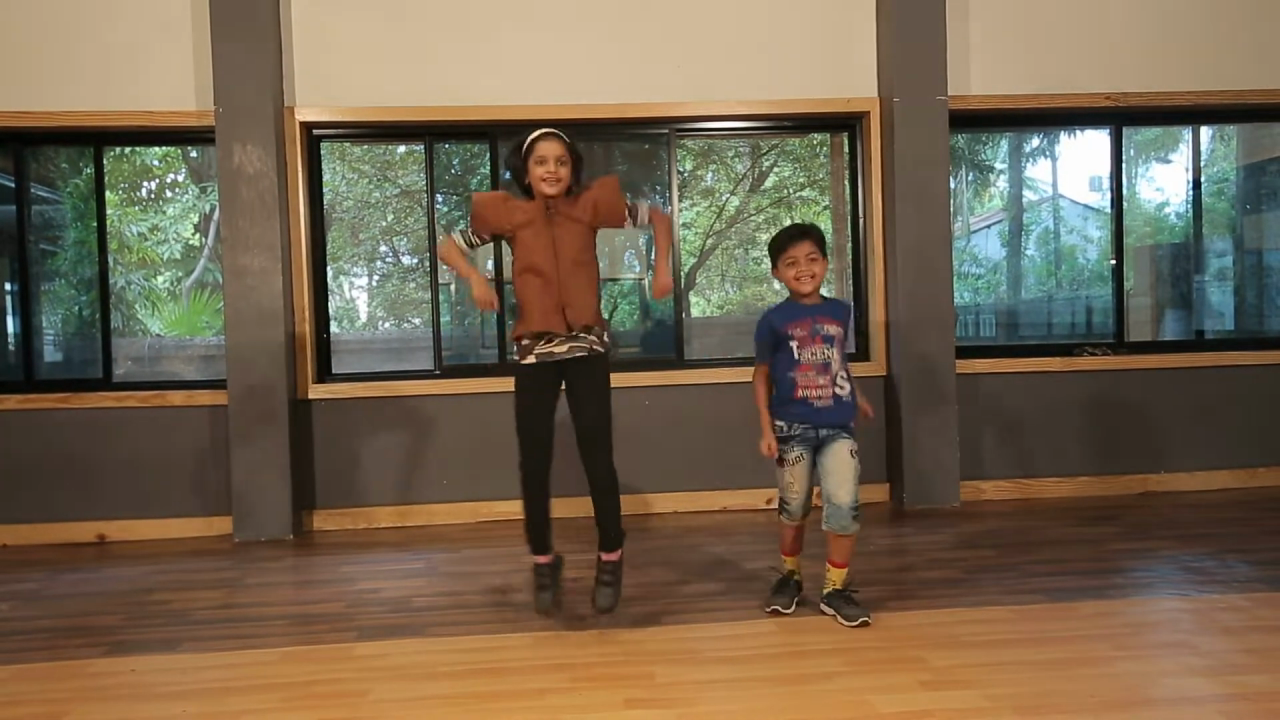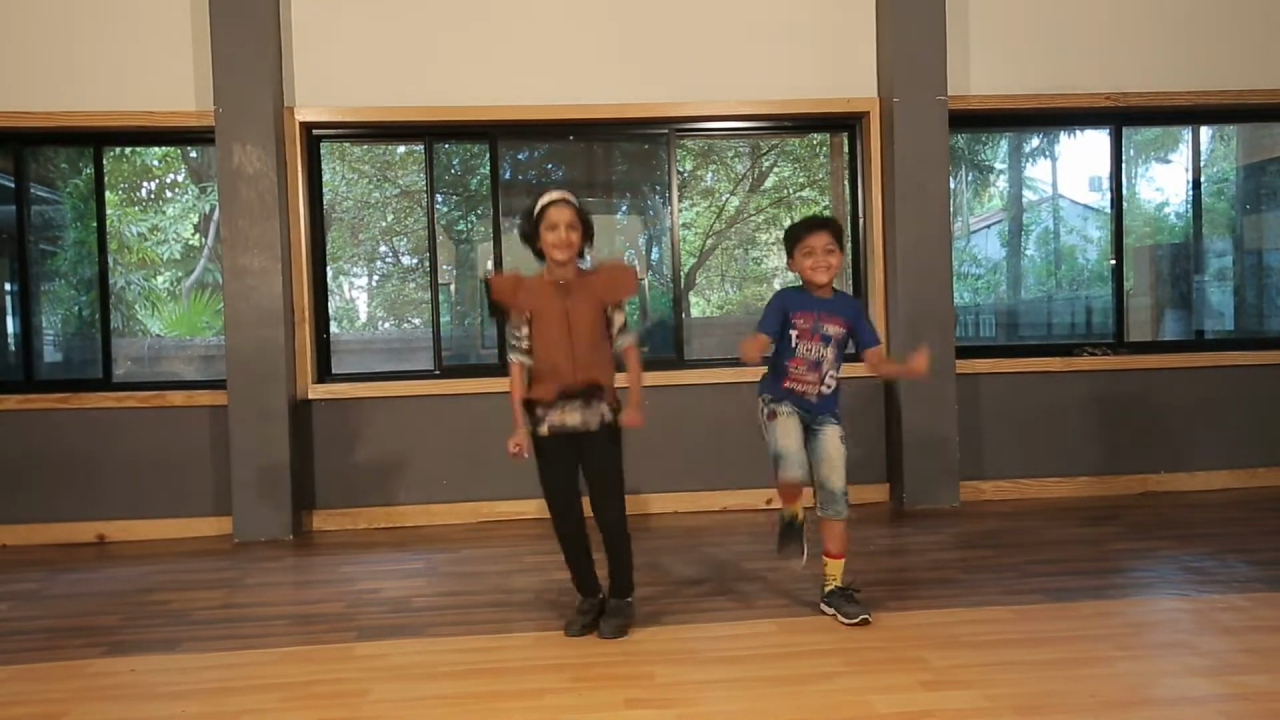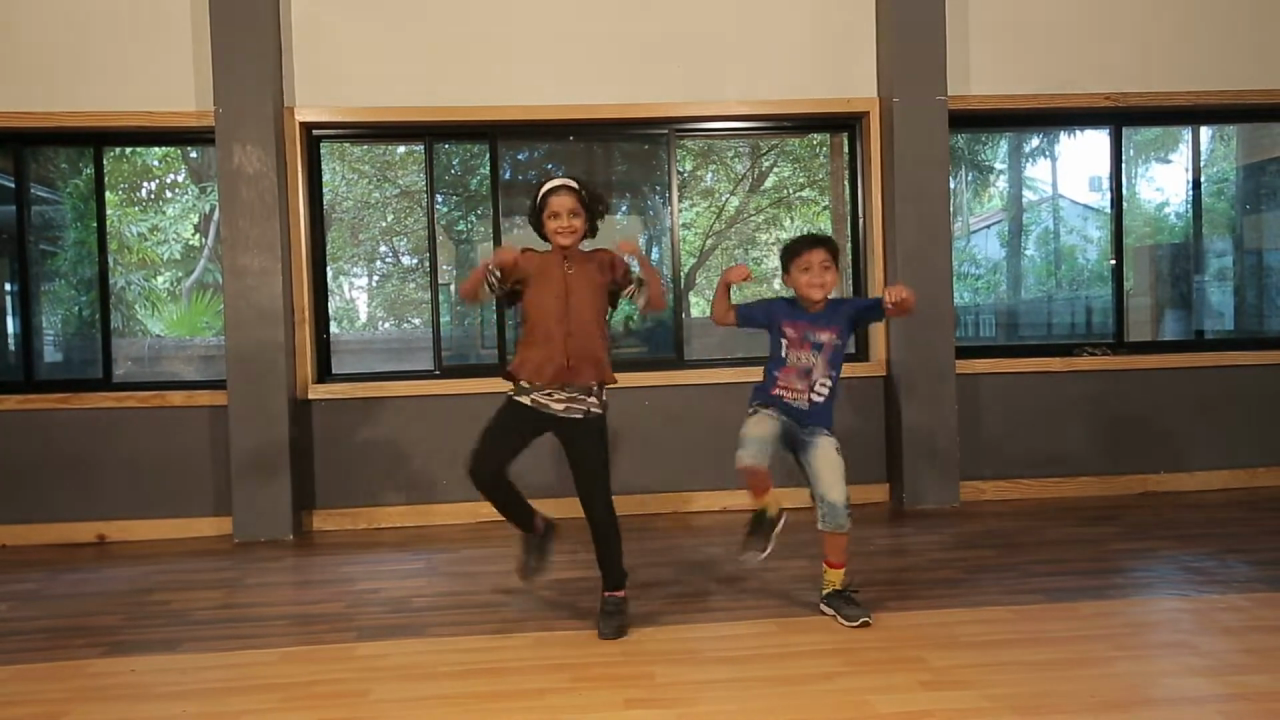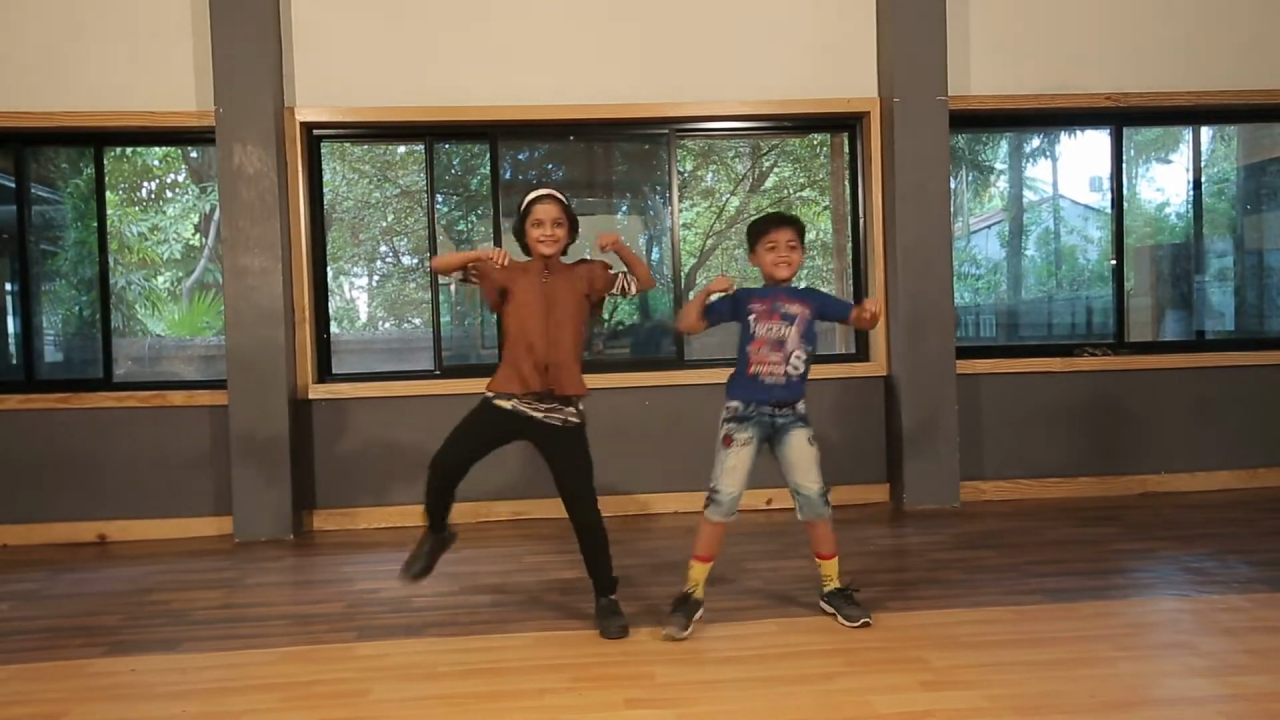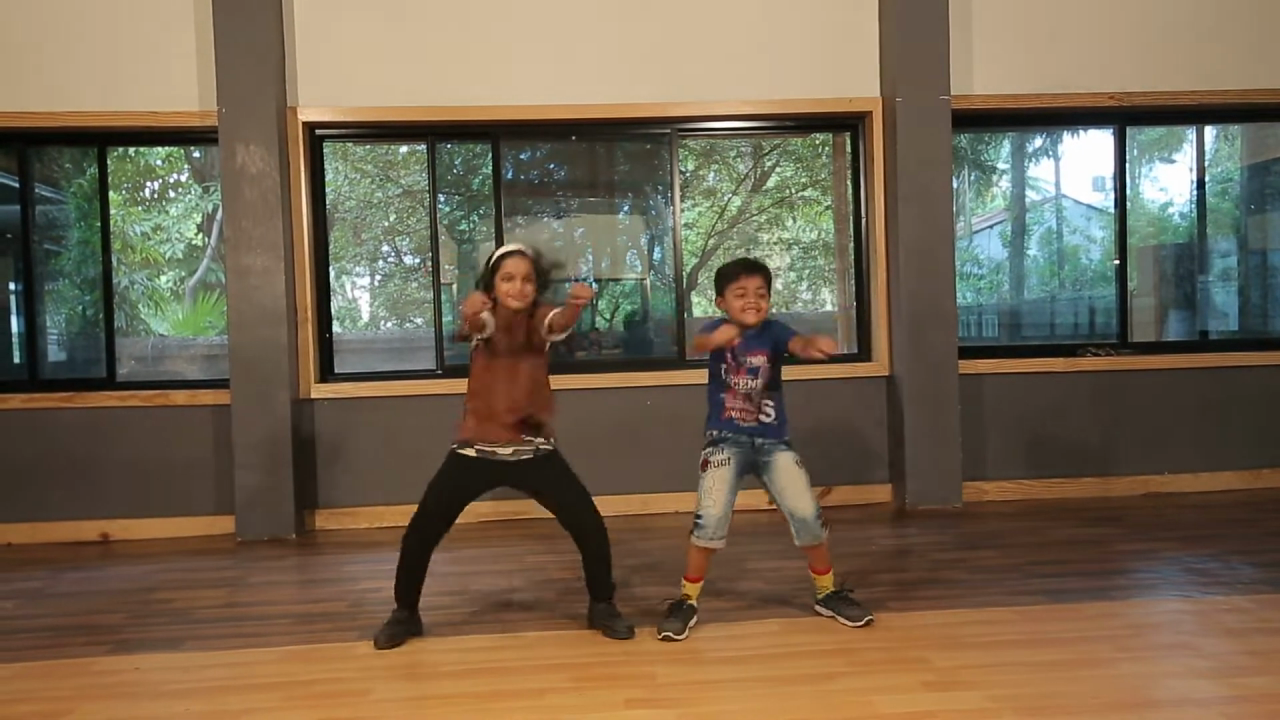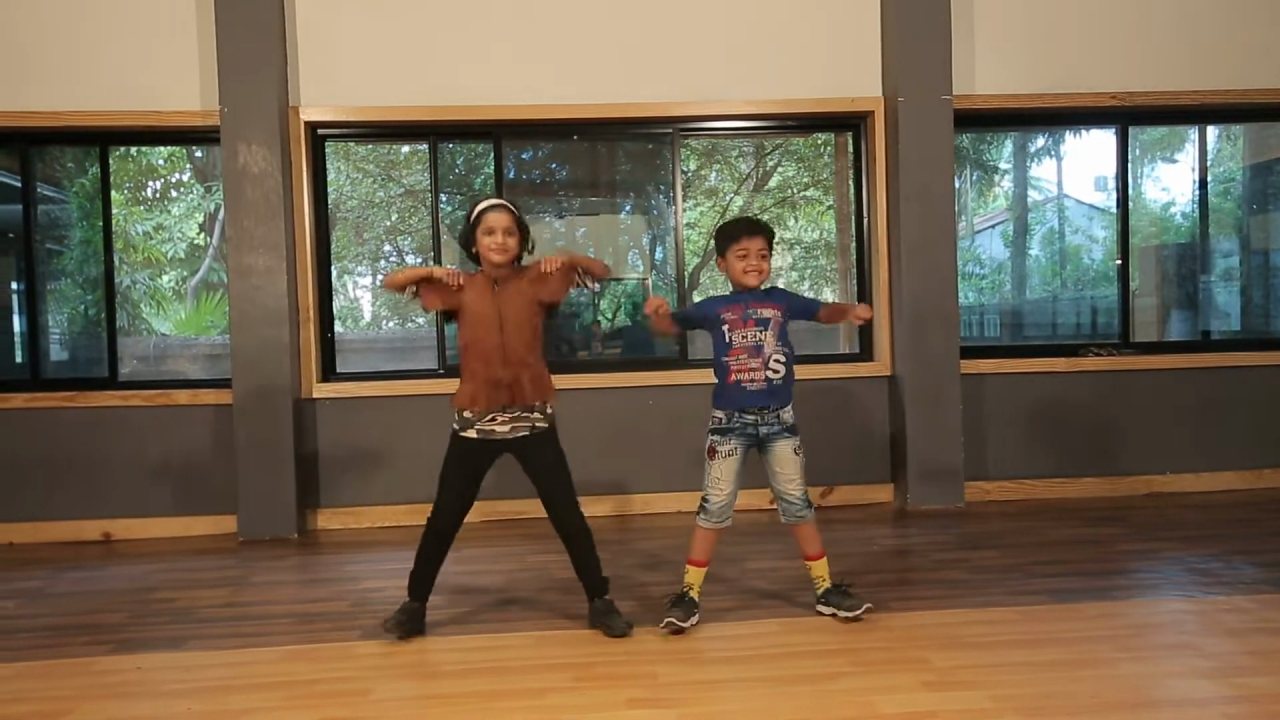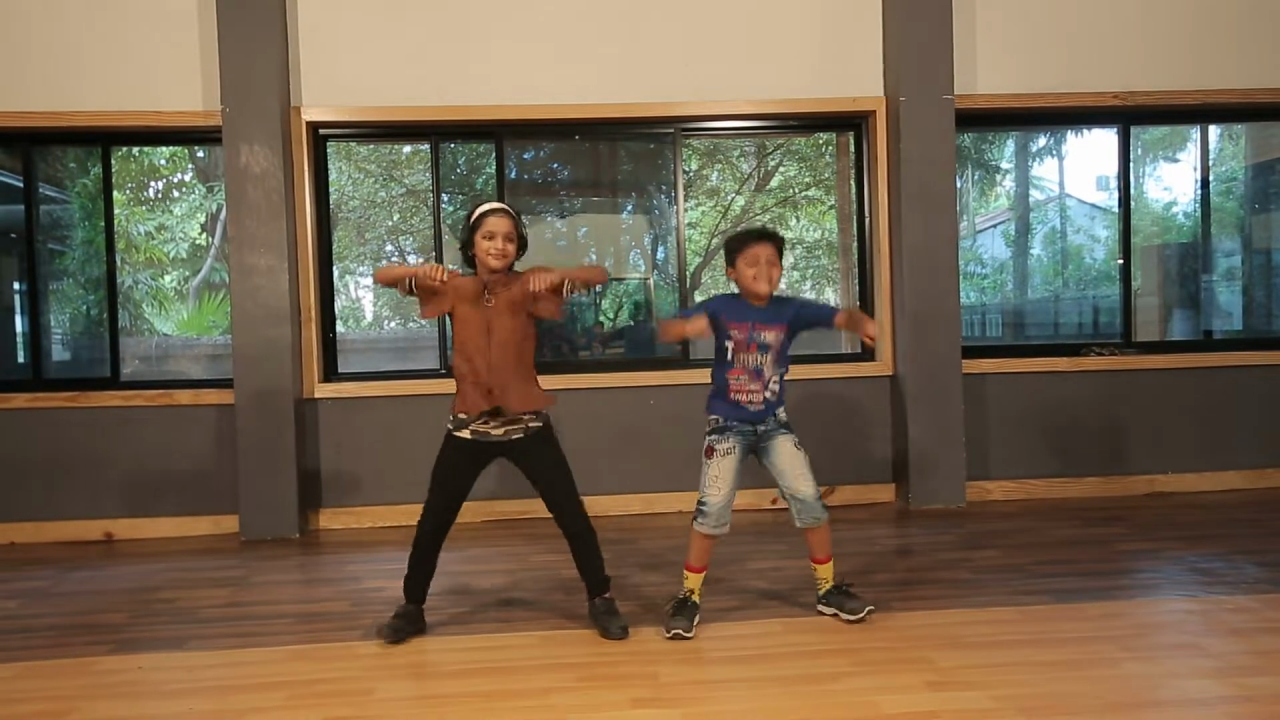
dt=0.2s
person 1, frame 1
left shoulder: (593, 205)
right shoulder: (507, 212)
left elbow: (658, 217)
right elbow: (449, 247)
left wrist: (663, 267)
right wrist: (474, 279)
left hip: (587, 349)
right hip: (534, 353)
left knee: (597, 458)
right knee: (535, 463)
left ankle: (610, 560)
right ankle: (544, 562)
person 1, frame 2
left shoulder: (604, 283)
right shoulder: (523, 293)
left elbow: (628, 347)
right elbow: (519, 362)
left wrist: (635, 402)
right wrist: (519, 425)
left hip: (598, 415)
right hip: (548, 416)
left knee: (609, 512)
right knee: (565, 516)
left ankle: (620, 600)
right ankle: (588, 595)
person 1, frame 3
left shoulder: (607, 265)
right shoulder: (526, 263)
left elbow: (656, 302)
right elbow: (468, 293)
left wrist: (640, 259)
right wrist: (494, 264)
left hip: (584, 400)
right hip: (530, 395)
left knee: (597, 502)
right knee: (482, 467)
left ankle: (614, 594)
right ankle: (533, 527)
person 1, frame 4
left shoulder: (585, 276)
right shoulder: (506, 274)
left elbow: (645, 284)
right elbow: (439, 265)
left wrist: (619, 248)
right wrist: (481, 255)
left hip: (561, 409)
right hip: (507, 399)
left knee: (584, 510)
right knee: (443, 466)
left ankle: (607, 600)
right ankle: (436, 534)
person 1, frame 5
left shoulder: (543, 320)
right shoulder: (485, 321)
left elbow: (562, 322)
right elbow: (471, 319)
left wrist: (578, 302)
right wrist: (475, 308)
left hip: (533, 448)
right hip: (477, 448)
left knee: (590, 526)
right knee: (419, 533)
left ankle: (602, 605)
right ankle: (405, 613)
person 1, frame 6
left shoulder: (538, 279)
right shoulder: (460, 287)
left elbow: (602, 273)
right elbow: (391, 283)
left wrist: (570, 260)
right wrist: (429, 270)
left hip: (532, 421)
right hip: (476, 422)
left knee: (567, 515)
right knee: (445, 519)
left ankle: (599, 602)
right ankle: (415, 603)
person 1, frame 7
left shoulder: (530, 286)
right shoulder: (451, 288)
left elbow: (598, 275)
right elbow: (382, 277)
left wrist: (560, 276)
right wrist: (419, 270)
left hip: (526, 422)
right hip: (470, 424)
left knee: (571, 513)
right knee: (434, 519)
left ankle: (601, 600)
right ankle: (412, 607)
person 2, frame 1
left shoulder: (840, 310)
right shoulder: (774, 320)
right elbow: (761, 375)
left wrist: (857, 395)
right wrist: (765, 430)
left hip: (837, 427)
right hip: (792, 427)
left knee: (843, 509)
right knee: (794, 509)
left ankle: (834, 591)
right ankle: (790, 577)
person 2, frame 2
left shoulder: (852, 309)
right shoulder: (784, 301)
left elbow: (876, 362)
right elbow: (758, 345)
left wrist: (908, 367)
right wrist: (750, 348)
left hip: (824, 412)
right hip: (781, 402)
left knee: (834, 495)
right knee: (791, 469)
left ankle: (835, 588)
right ankle: (791, 517)
person 2, frame 3
left shoulder: (847, 311)
right shoulder: (776, 310)
left elbow: (895, 307)
right elbow: (721, 317)
left wrist: (900, 297)
right wrist: (724, 283)
left hip: (816, 425)
right hip: (770, 411)
left knee: (836, 509)
right knee: (750, 459)
left ankle: (833, 591)
right ankle: (766, 512)
person 2, frame 4
left shoulder: (811, 300)
right shoulder: (744, 297)
left elbow: (860, 318)
right elbow: (687, 325)
left wrist: (869, 311)
right wrist: (704, 292)
left hip: (790, 412)
right hip: (744, 409)
left knee: (814, 496)
right knee: (724, 497)
left ankle: (832, 588)
right ankle: (691, 593)
person 2, frame 5
left shoulder: (774, 331)
right shoulder: (719, 331)
left elbow: (800, 342)
right elbow: (697, 344)
left wrist: (813, 345)
right wrist: (715, 338)
left hip: (772, 442)
right hip: (725, 440)
left knee: (808, 519)
right knee: (709, 524)
left ankle: (828, 593)
right ankle: (686, 602)
person 2, frame 6
left shoulder: (782, 299)
right shoulder: (713, 307)
left elbow: (823, 311)
right elbow: (666, 328)
left wrist: (848, 311)
right wrist: (657, 312)
left hip: (777, 417)
right hip: (730, 419)
left knee: (795, 502)
right knee: (715, 505)
left ankle: (825, 588)
right ankle: (688, 593)
person 2, frame 7
left shoulder: (789, 310)
right shoulder: (720, 307)
left elbow: (838, 316)
right elbow: (667, 331)
left wrist: (860, 322)
right wrist: (686, 327)
left hip: (773, 423)
right hip: (727, 423)
left knee: (809, 501)
right knee: (713, 509)
left ankle: (827, 589)
right ankle: (688, 597)
